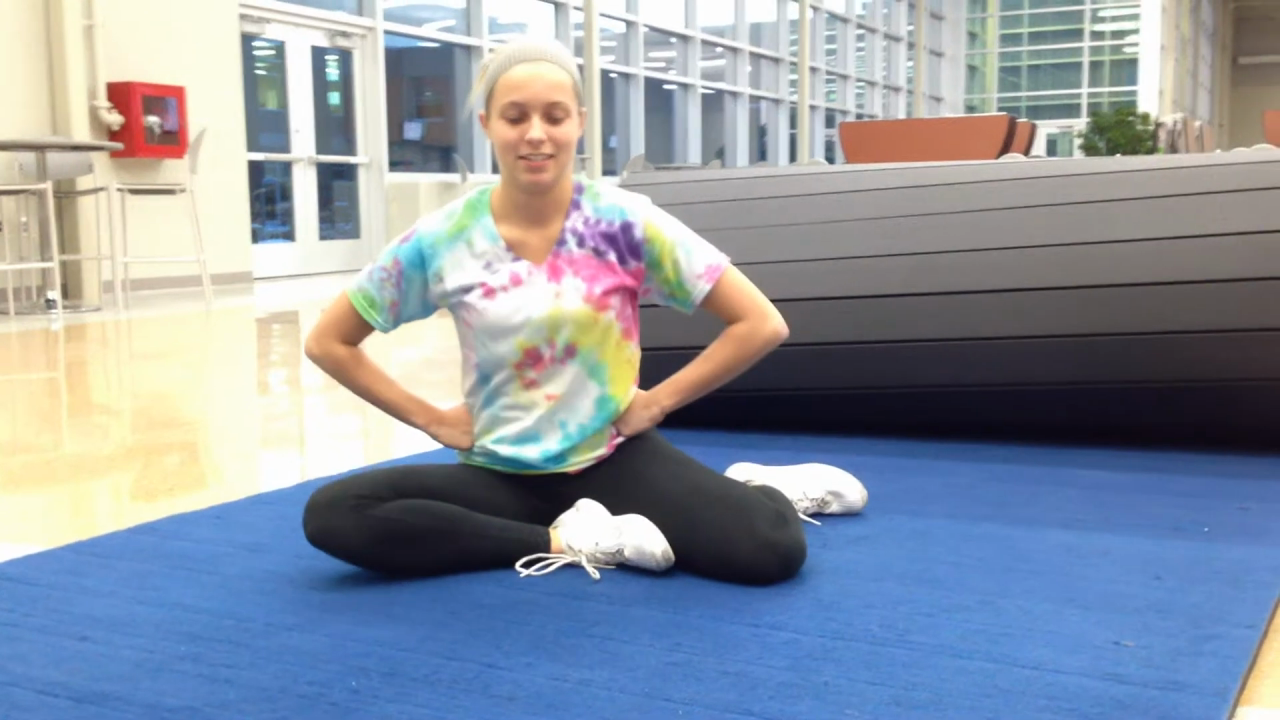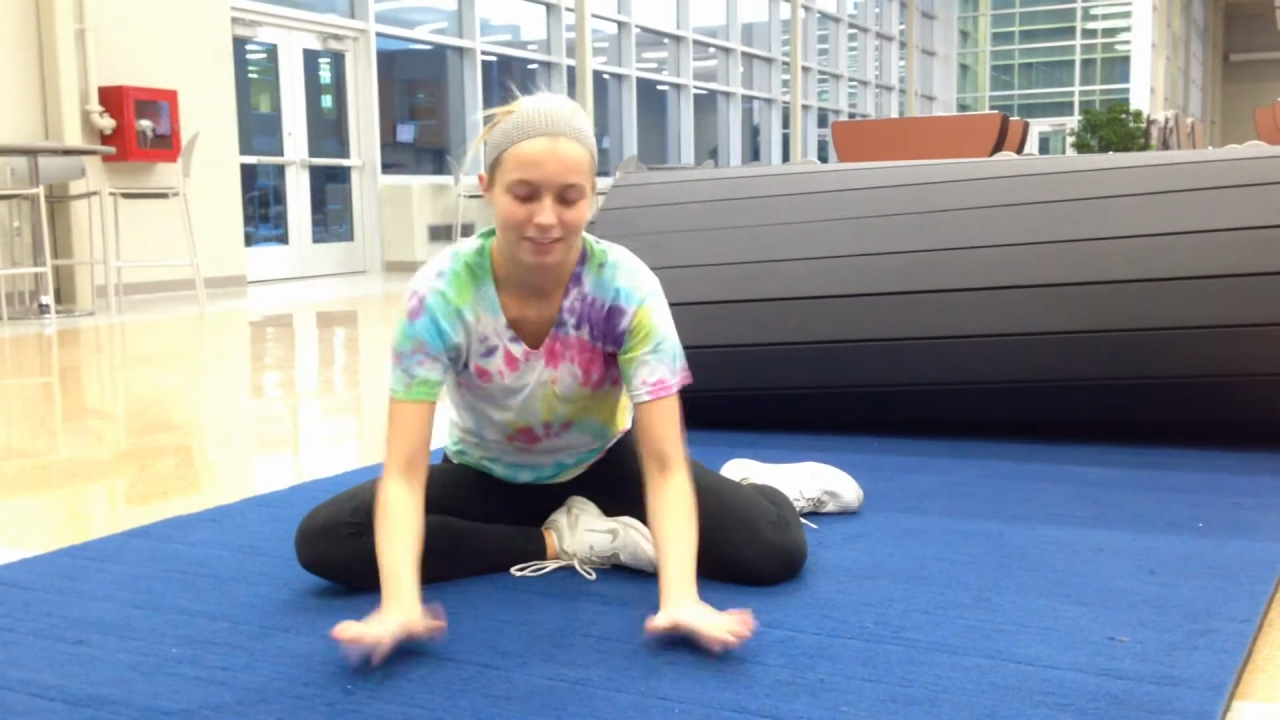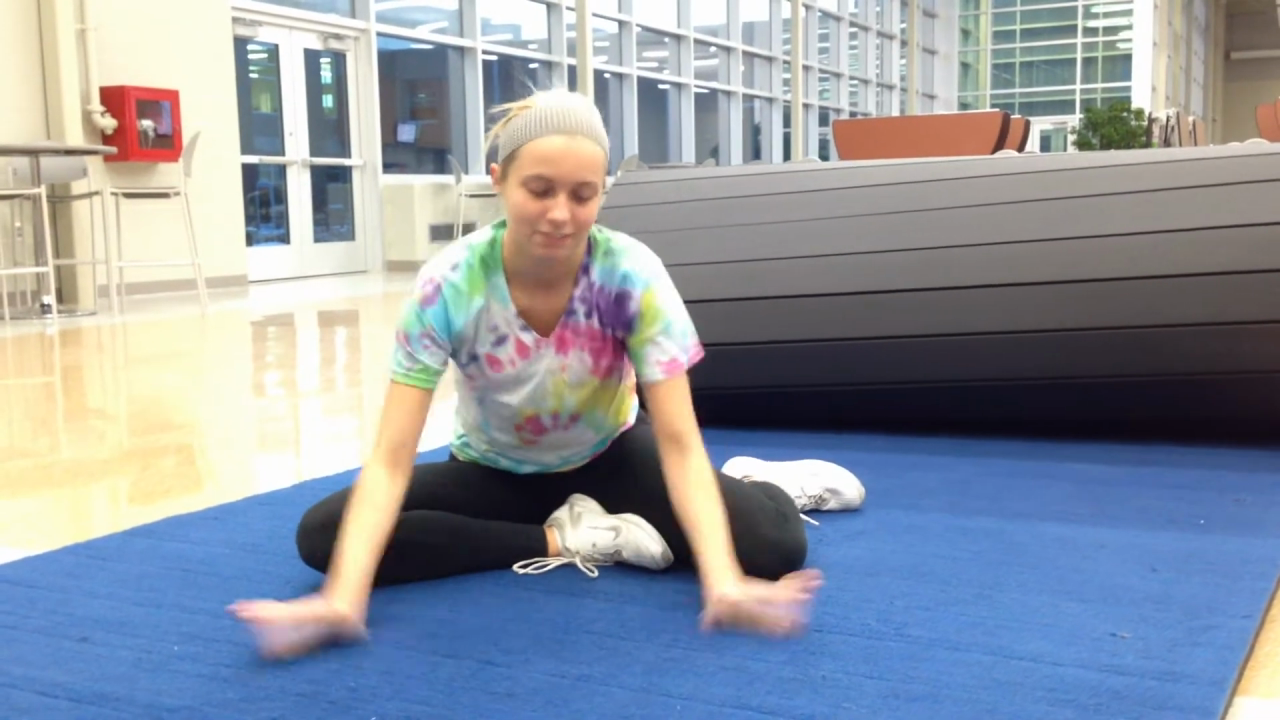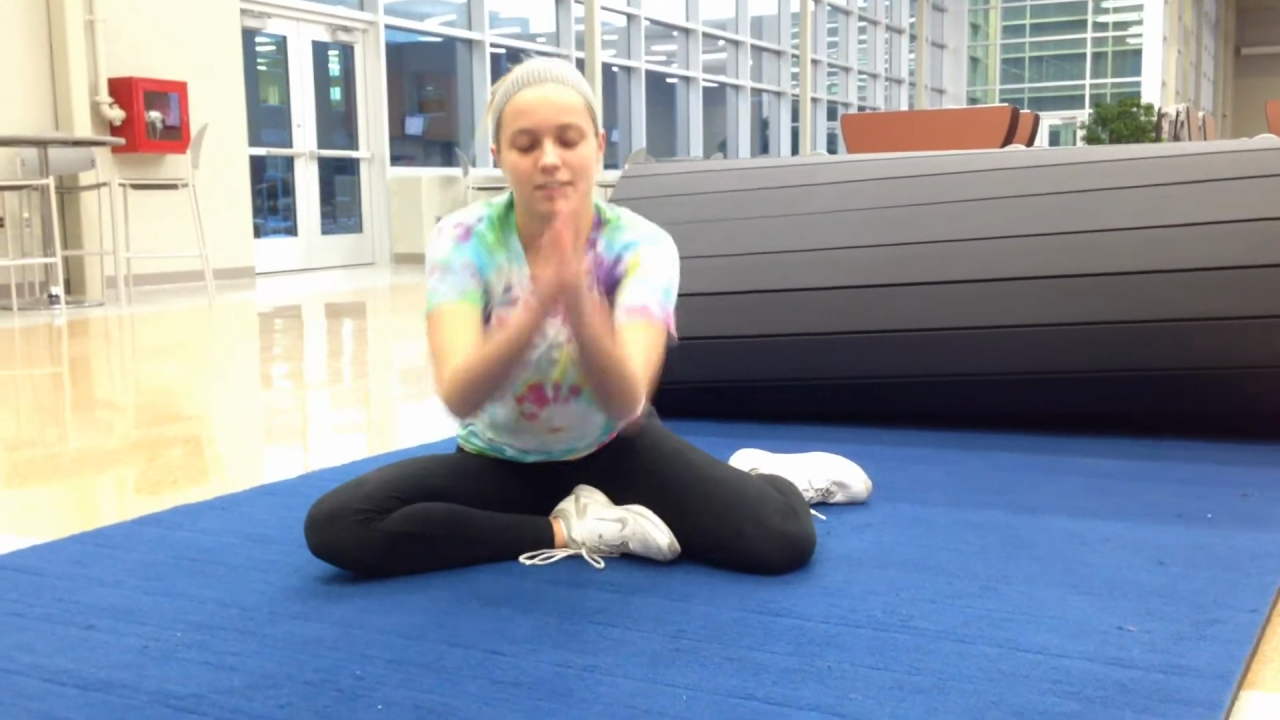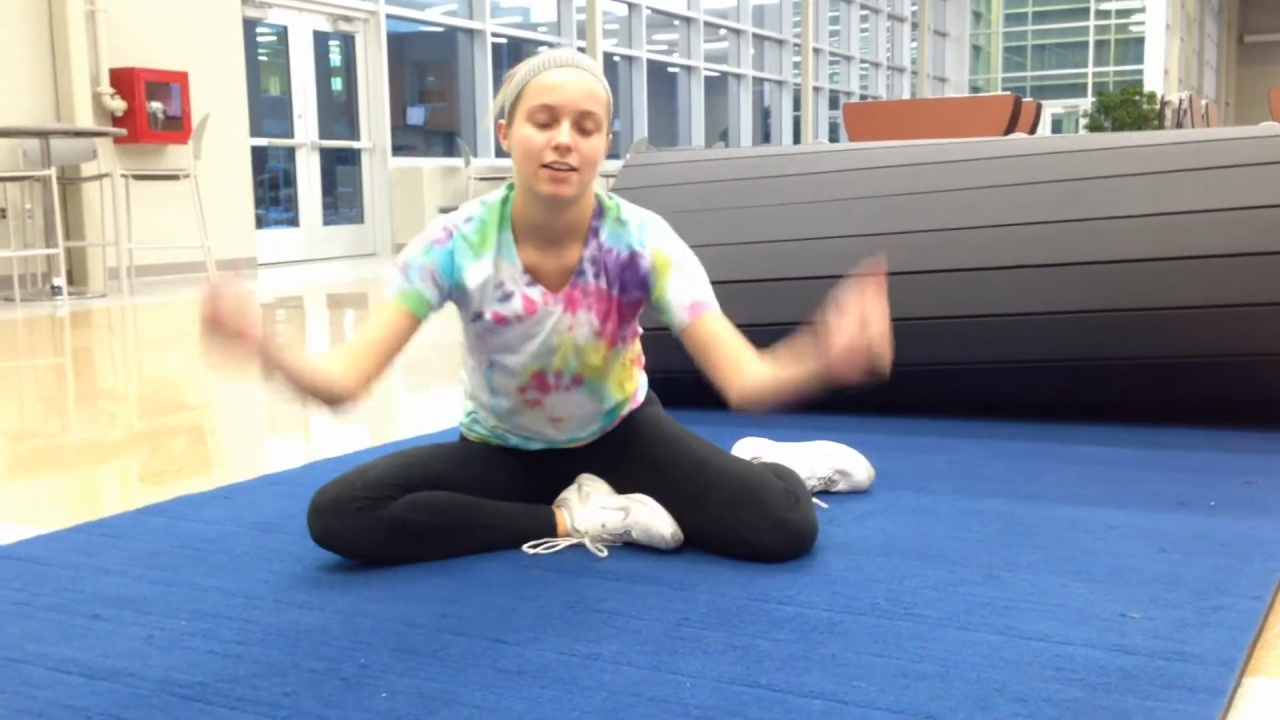
dt=1s
person 1, frame 1
left shoulder: (627, 224)
right shoulder: (440, 240)
left elbow: (761, 324)
right elbow: (327, 343)
left wrist: (654, 402)
right wrist: (433, 419)
left hip: (613, 460)
right hip: (498, 474)
left knee: (774, 548)
right knee: (331, 516)
left ankle: (759, 487)
right ankle: (569, 542)
person 1, frame 2
left shoulder: (626, 287)
right shoulder: (441, 292)
left elbow: (664, 459)
right elbow: (404, 470)
left wrist: (680, 594)
right wrist: (399, 601)
left hip: (604, 466)
right hip: (483, 480)
left knee: (775, 545)
right knee: (322, 541)
right ankle: (560, 543)
person 1, frame 3
left shoulder: (632, 274)
right shoulder: (448, 284)
left elbow: (680, 444)
right elbow: (390, 461)
left wrist: (723, 579)
right wrist: (342, 599)
left hip: (610, 459)
right hip: (490, 474)
left knee: (773, 544)
right knee: (320, 535)
right ankle: (566, 539)
person 1, frame 4
left shoulder: (641, 245)
right shoulder: (463, 241)
left elbow: (625, 399)
right elbow: (458, 396)
left wrist: (578, 296)
right wrist: (541, 300)
left hip: (614, 451)
right hip: (498, 463)
left knee: (784, 536)
right knee: (334, 526)
left ankle: (759, 474)
right ankle: (572, 531)
person 1, frame 5
left shoulder: (642, 241)
right shoulder: (456, 243)
left elbow: (742, 376)
right elbow: (347, 376)
left wrist: (821, 358)
right wrist: (267, 349)
left hip: (618, 435)
right hip: (501, 450)
left knee: (784, 522)
right knee: (337, 516)
right ankle: (575, 519)
